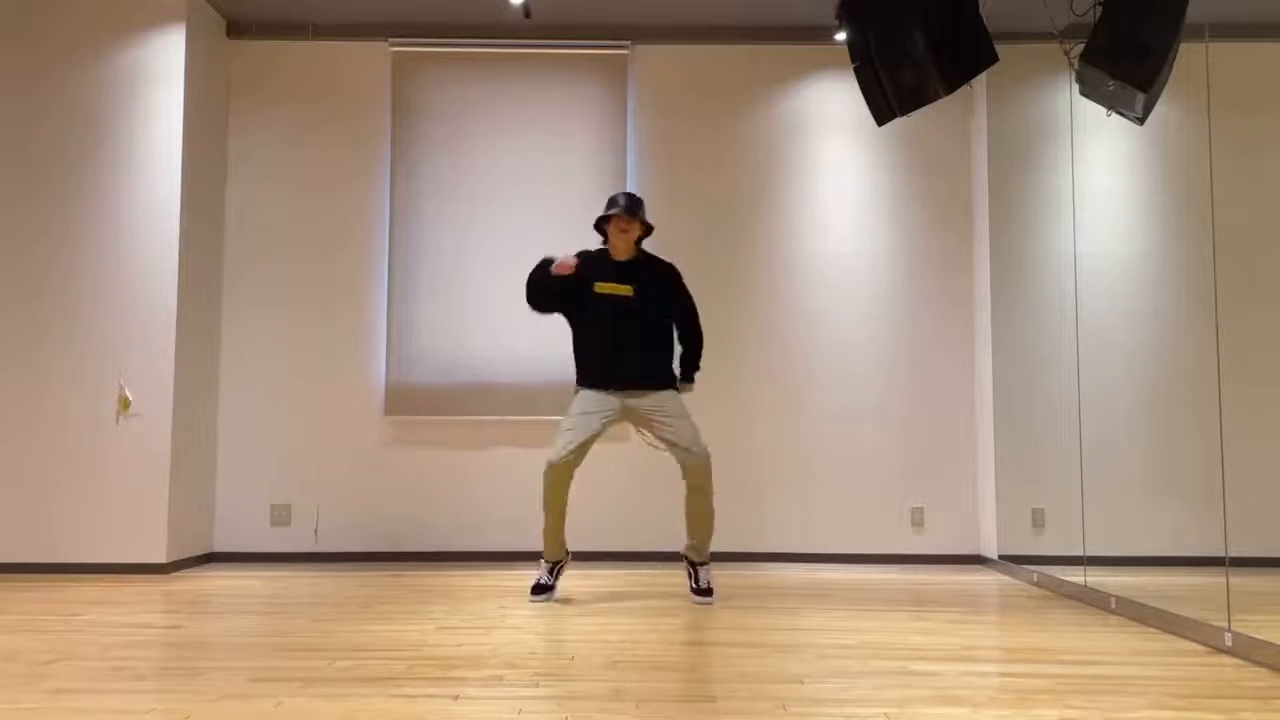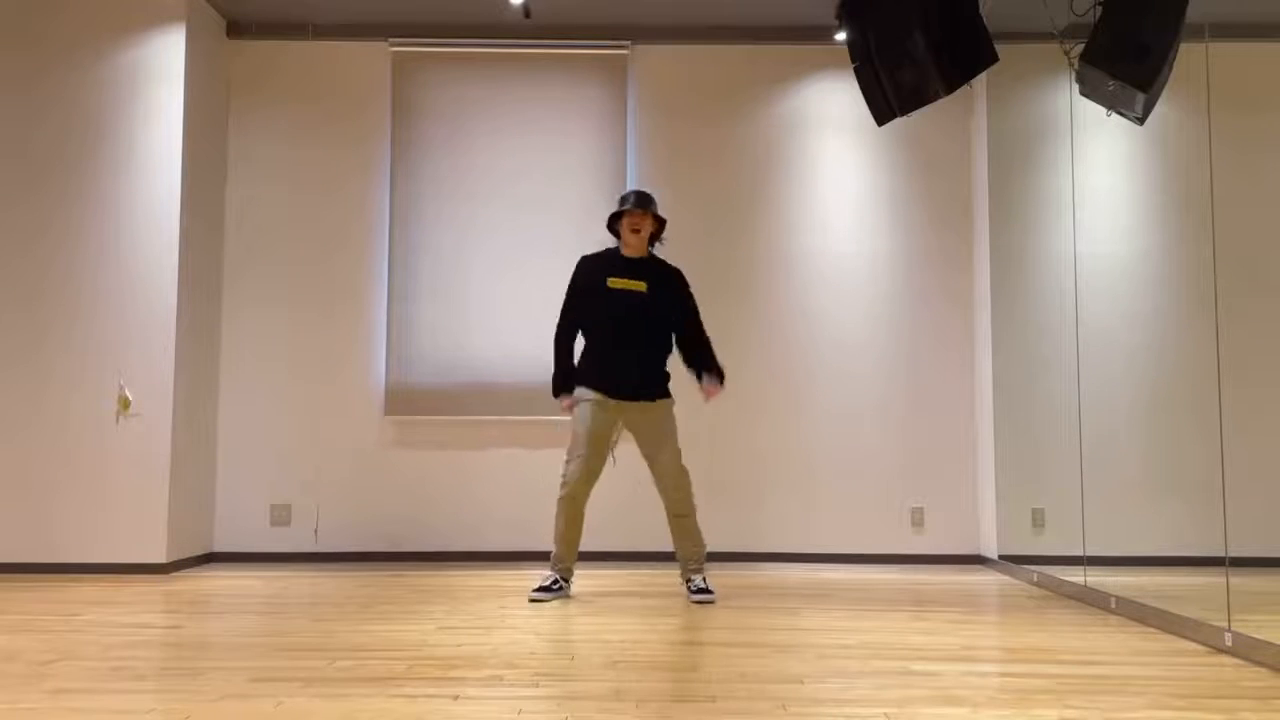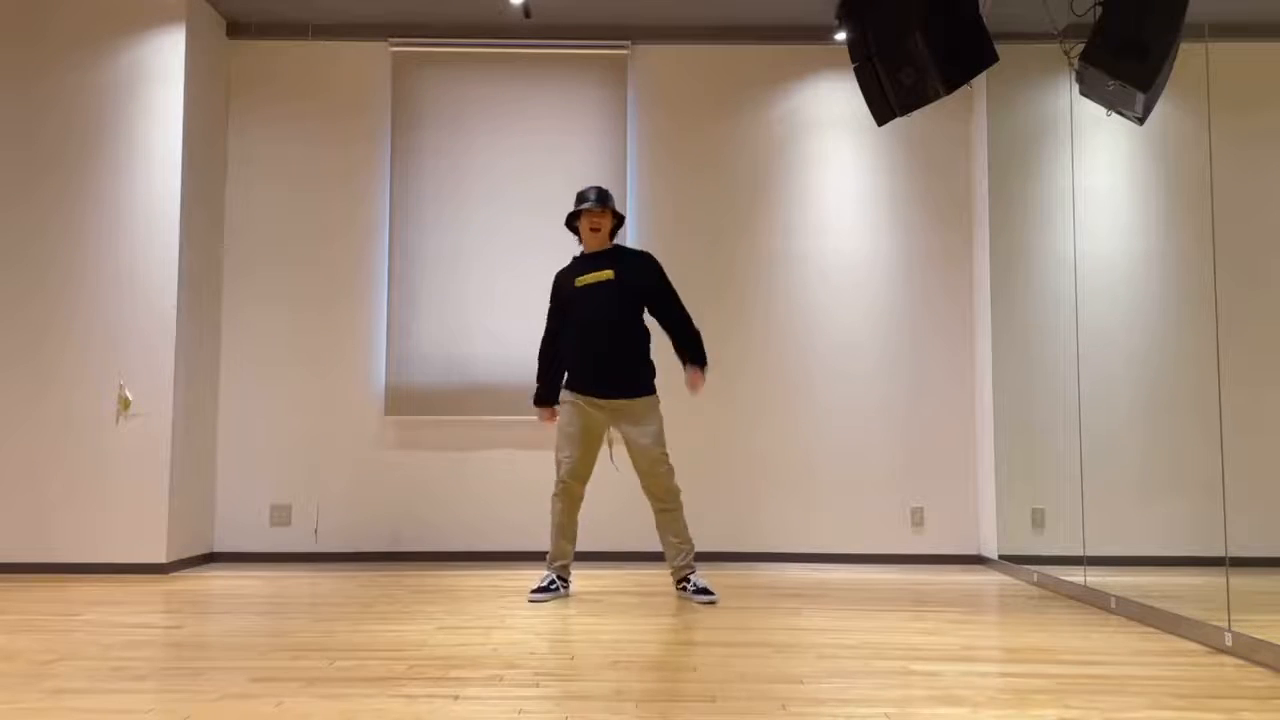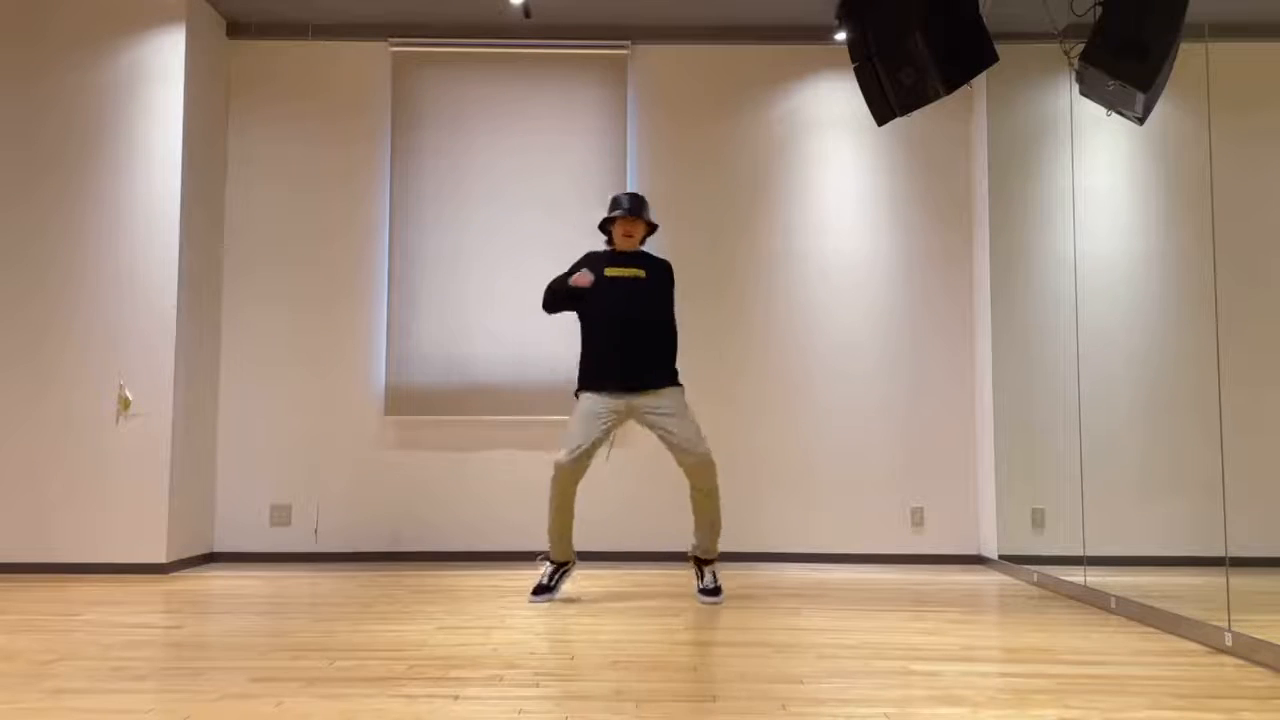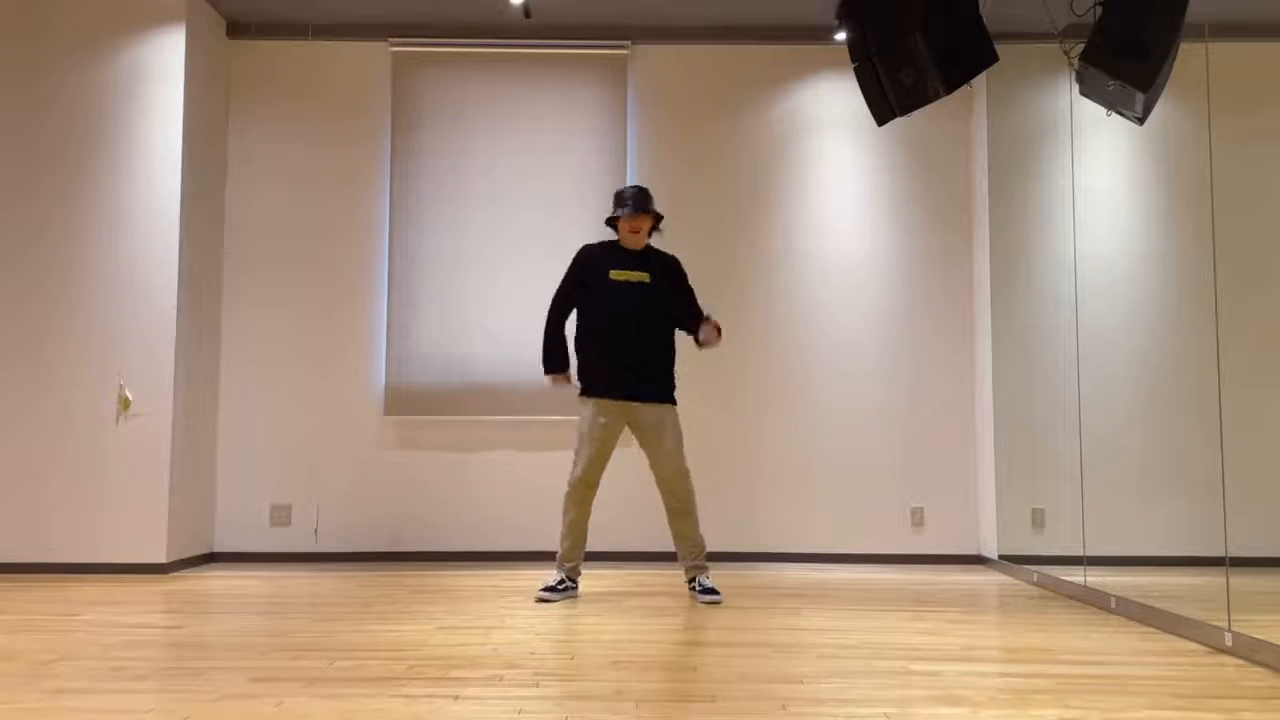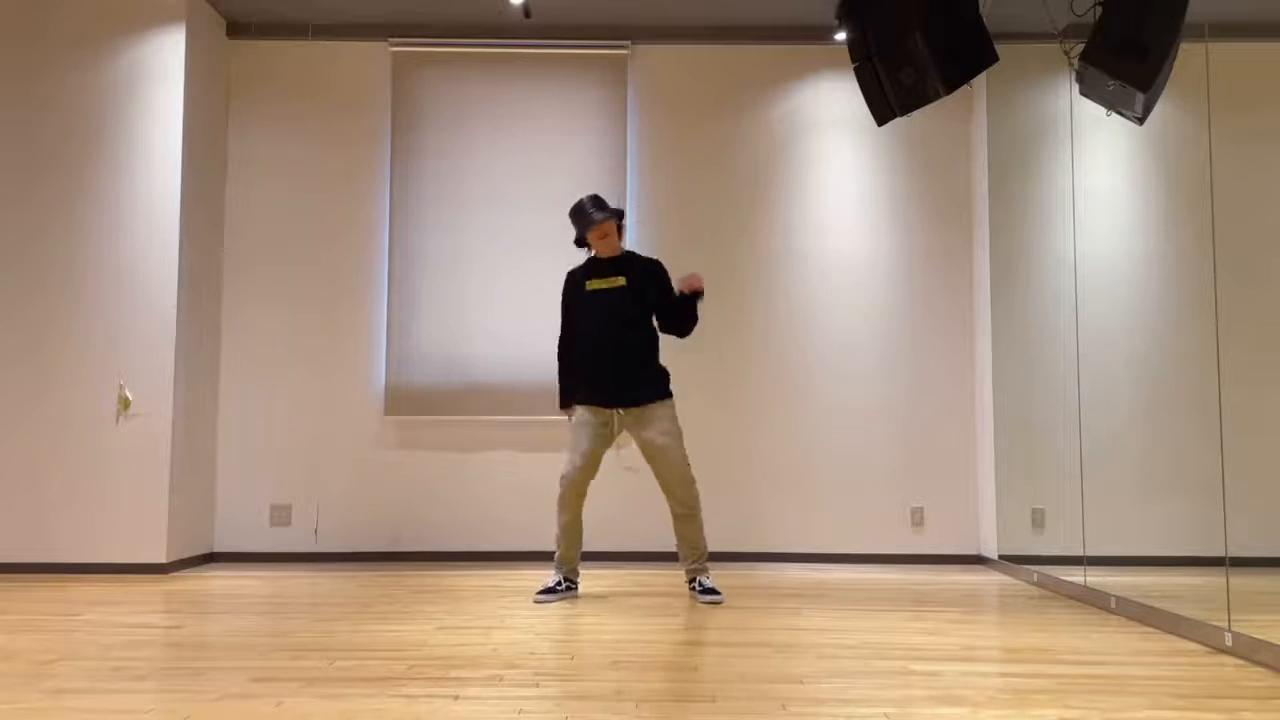
dt=0.3s
person 1, frame 1
left shoulder: (662, 274)
right shoulder: (585, 265)
left elbow: (689, 326)
right elbow: (540, 298)
left wrist: (687, 374)
right wrist: (551, 270)
left hip: (655, 390)
right hip: (598, 388)
left knee: (697, 462)
right knee: (559, 463)
left ankle: (697, 561)
right ankle: (553, 561)
person 1, frame 2
left shoulder: (668, 278)
right shoulder: (591, 267)
left elbow: (690, 335)
right elbow: (568, 325)
left wrist: (710, 372)
right wrist: (564, 384)
left hip: (651, 397)
right hip: (597, 392)
left knee: (674, 484)
right knee: (574, 483)
left ankle: (694, 573)
right ankle: (561, 573)
person 1, frame 3
left shoulder: (638, 263)
right shoulder: (567, 277)
left elbow: (672, 314)
right elbow: (555, 336)
left wrist: (693, 361)
right wrist: (545, 395)
left hip: (636, 393)
right hip: (580, 395)
left knee: (659, 481)
right knee: (568, 482)
left ankle: (684, 571)
right ankle: (558, 572)
person 1, frame 4
left shoulder: (659, 271)
right shoulder: (591, 263)
right elbow: (551, 302)
left wrist: (672, 377)
right wrist: (568, 284)
left hip: (656, 389)
right hip: (599, 391)
left knee: (701, 463)
right knee: (566, 469)
left ankle: (705, 560)
right ankle: (559, 560)
person 1, frame 5
left shoulder: (666, 266)
right shoulder: (591, 259)
left elbow: (685, 314)
right elbow: (559, 309)
left wrist: (706, 330)
right wrist: (555, 362)
left hip: (655, 393)
right hip: (600, 393)
left knee: (676, 482)
right knee: (582, 481)
left ankle: (696, 572)
right ankle: (568, 573)
person 1, frame 6
left shoulder: (647, 269)
right shoulder: (577, 280)
left elbow: (678, 326)
right elbow: (568, 343)
left wrist: (687, 295)
right wrist: (567, 397)
left hip: (650, 400)
right hip: (593, 403)
left knee: (680, 485)
right knee: (572, 482)
left ankle: (697, 573)
right ankle: (566, 574)
